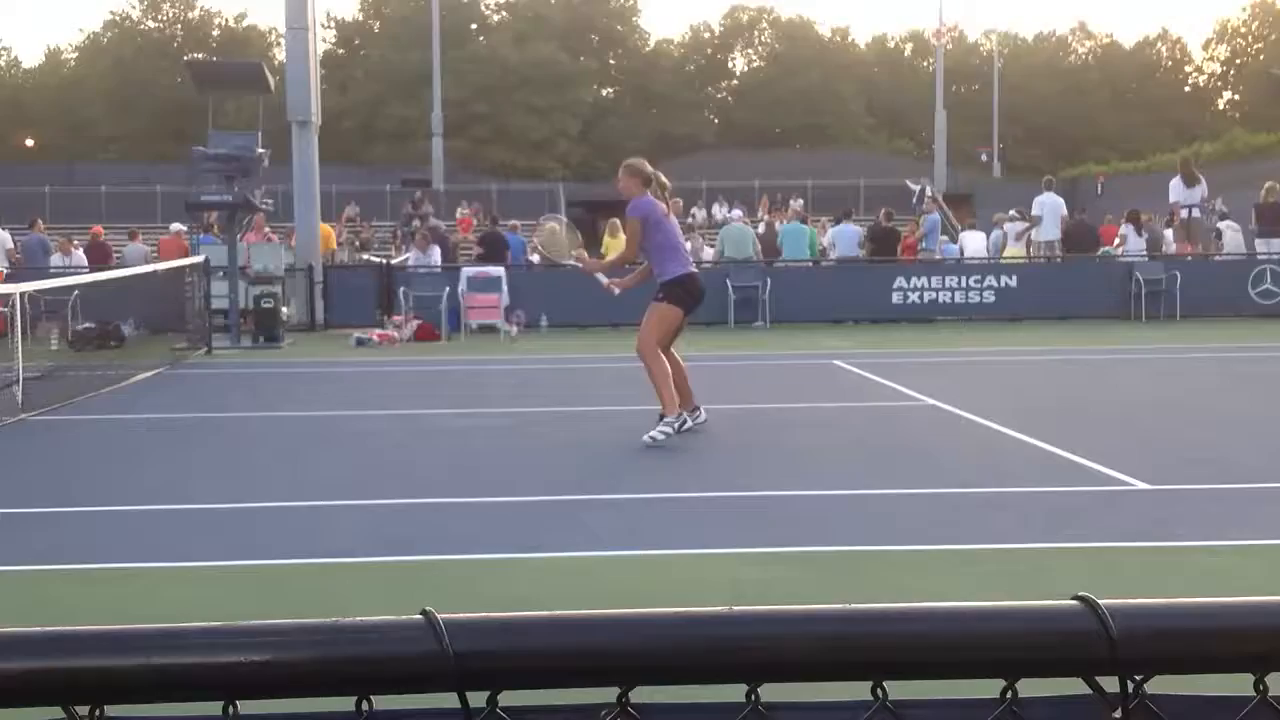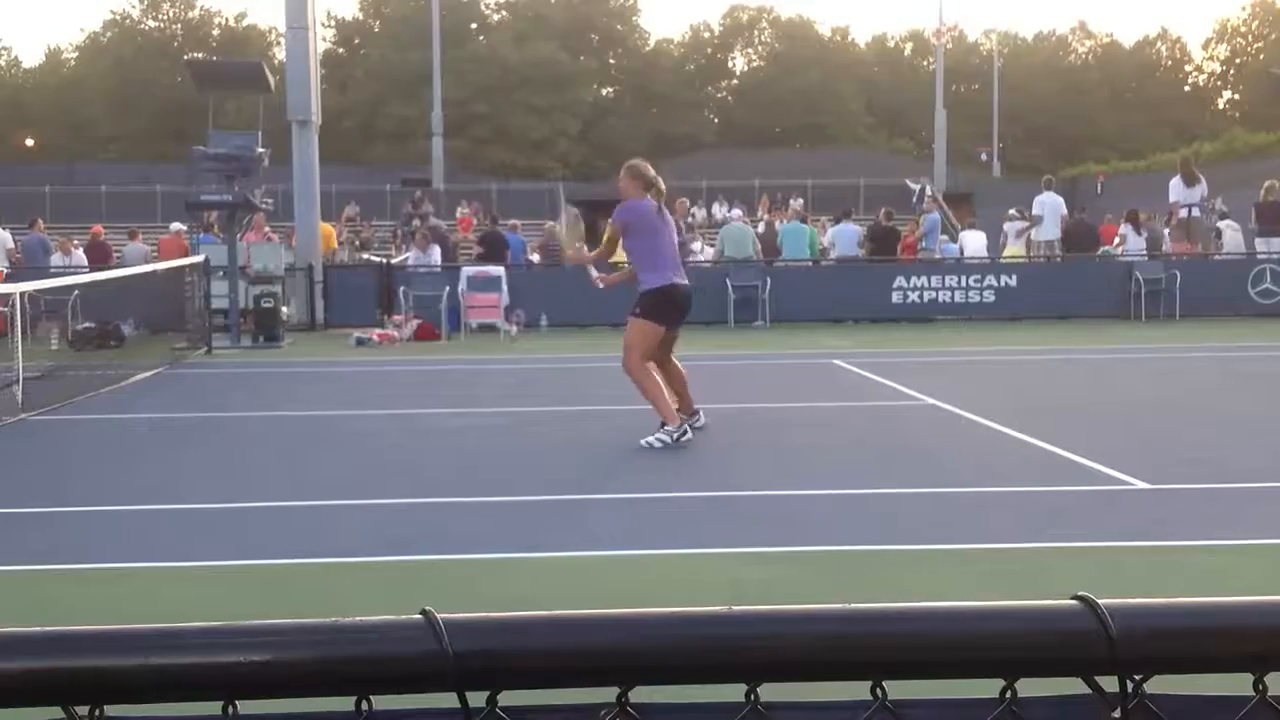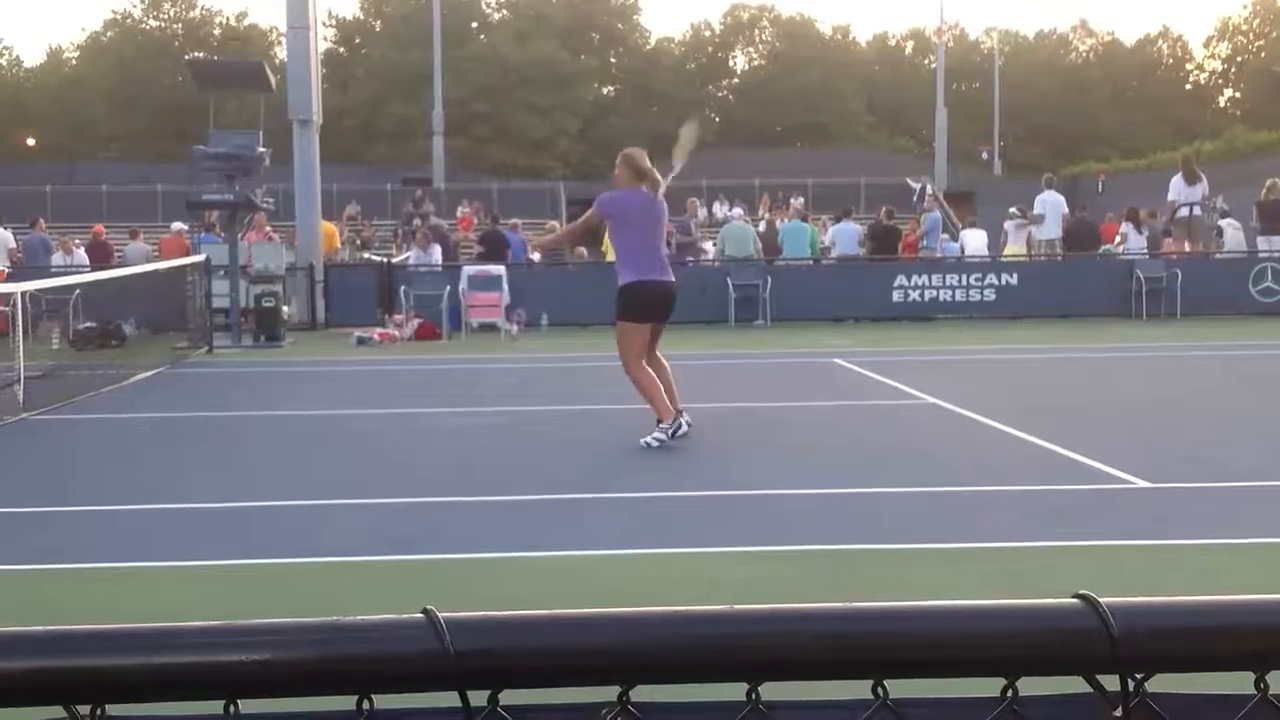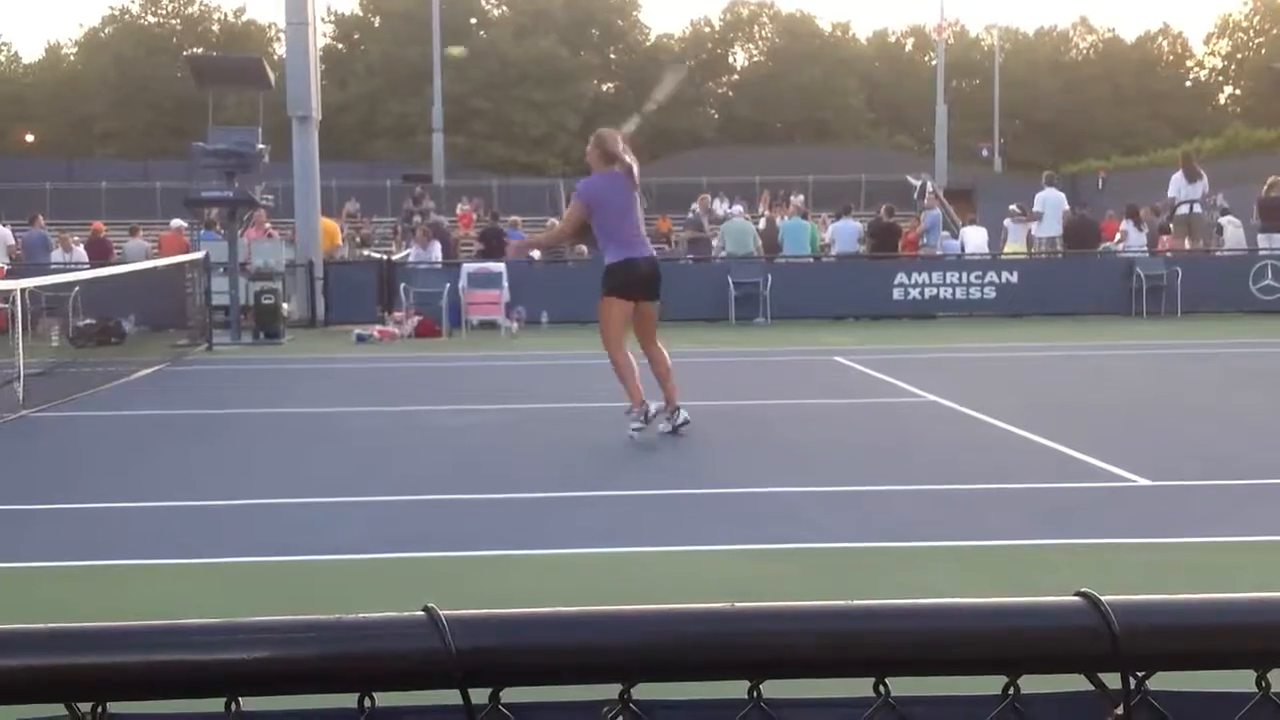
dt=0.2s
person 1, frame 1
left shoulder: (638, 206)
right shoulder: (660, 206)
left elbow: (629, 254)
left wrist: (599, 266)
right wrist: (625, 282)
left hip: (678, 285)
right hip: (687, 283)
left knee: (647, 348)
right knee: (661, 348)
left ankle: (673, 416)
right ankle: (690, 408)
person 1, frame 2
left shoulder: (626, 211)
right shoulder: (661, 213)
left elbow: (607, 251)
left wrist: (584, 258)
right wrist: (612, 279)
left hip: (658, 294)
right hip: (680, 292)
left knee: (634, 362)
right knee: (662, 357)
left ankle: (673, 425)
right ankle: (690, 413)
person 1, frame 3
left shoulder: (609, 201)
right shoulder: (657, 202)
left elbow: (575, 231)
left wrist: (542, 242)
left hip: (636, 290)
right hip: (665, 287)
left knee: (633, 364)
right knee: (648, 356)
left ankle: (668, 422)
right ankle: (676, 415)
person 1, frame 4
left shoulder: (588, 187)
right shoulder: (626, 177)
left elbow: (564, 234)
left wrist: (525, 245)
right wrist: (621, 150)
left hip: (620, 269)
right hip: (647, 265)
left knee: (614, 344)
right knee: (649, 342)
left ankle: (639, 404)
right ankle: (673, 408)
